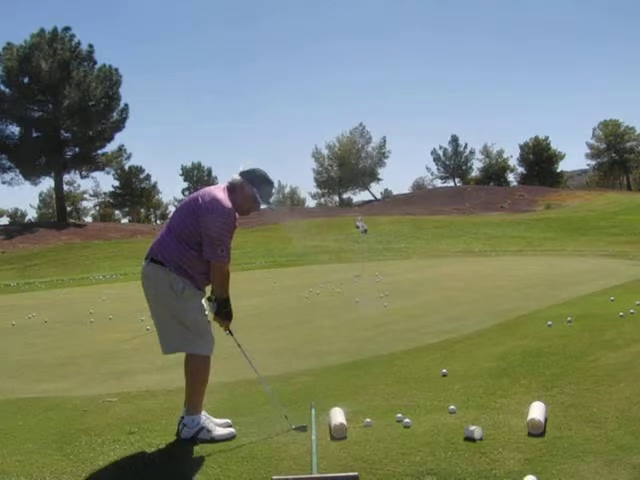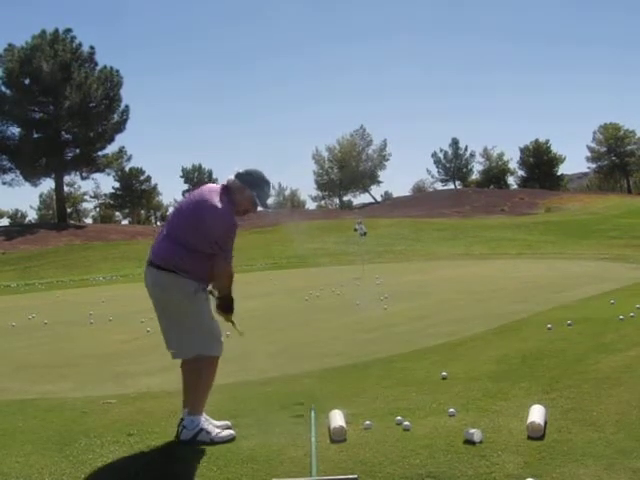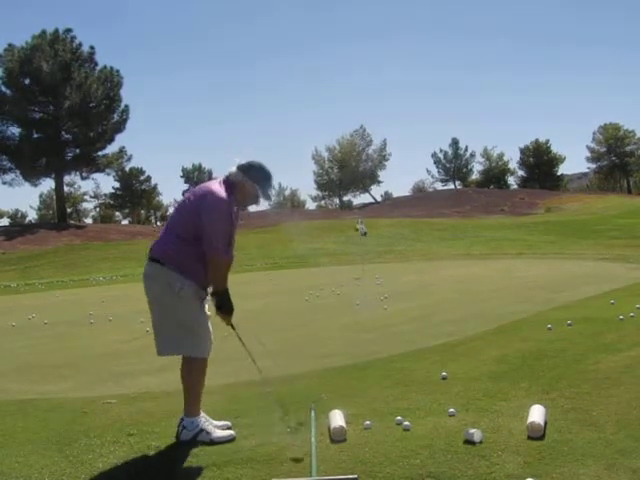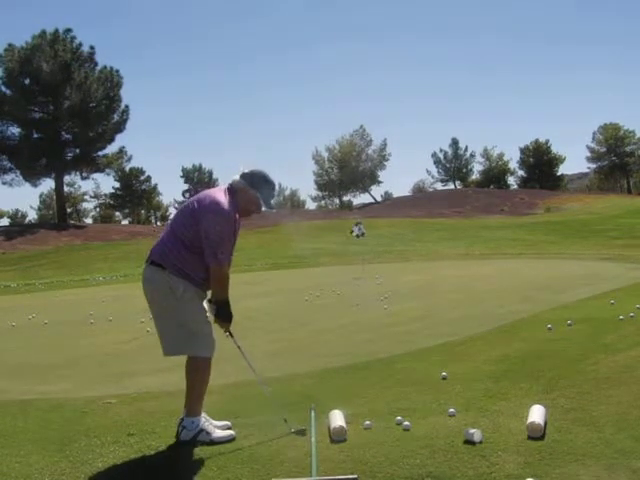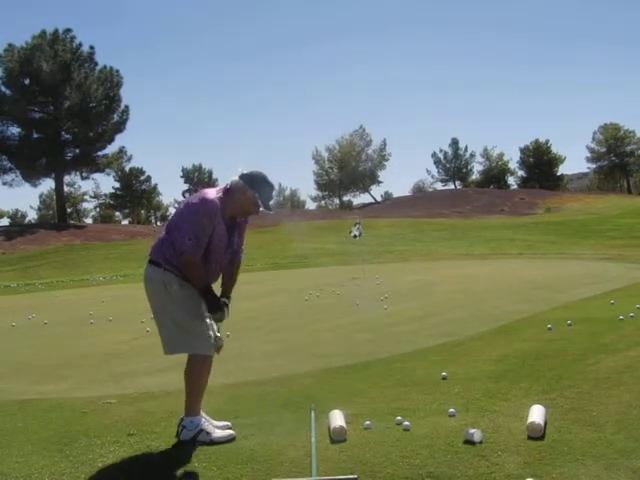
dt=1s
person 1, frame 1
left shoulder: (221, 203)
right shoulder: (220, 208)
left elbow: (218, 261)
right elbow: (218, 265)
left wrist: (218, 299)
right wrist: (223, 303)
left hip: (173, 276)
right hip: (169, 277)
left knee: (199, 345)
right knee: (200, 346)
left ankle: (193, 414)
right ankle: (192, 423)
person 1, frame 2
left shoulder: (211, 192)
right shoulder: (224, 216)
right elbow: (222, 267)
left wrist: (221, 295)
right wrist: (226, 301)
left hip: (161, 274)
right hip: (178, 281)
left knee: (193, 348)
right knee: (209, 349)
left ankle: (191, 415)
right ankle: (192, 424)
person 1, frame 3
left shoulder: (226, 203)
right shoulder: (216, 200)
left elbow: (223, 255)
right elbow: (215, 255)
left wrist: (218, 294)
right wrist: (222, 296)
left hip: (182, 278)
right hip: (171, 277)
left knee: (198, 347)
right knee: (195, 349)
left ankle: (193, 416)
right ankle: (191, 425)
person 1, frame 4
left shoulder: (227, 208)
right shoulder: (219, 209)
left elbow: (221, 264)
right elbow: (217, 266)
left wrist: (217, 302)
right wrist: (222, 306)
left hip: (177, 279)
right hip: (169, 279)
left knee: (200, 348)
right knee: (201, 348)
left ankle: (193, 416)
right ankle: (191, 425)
person 1, frame 5
left shoulder: (237, 215)
right shoulder: (207, 206)
left elbow: (234, 258)
right elbow: (188, 258)
left wrist: (224, 298)
right wrist: (210, 296)
left hip: (185, 281)
right hip: (169, 278)
left knee: (210, 345)
right knee: (201, 347)
left ankle: (193, 415)
right ankle: (191, 424)
